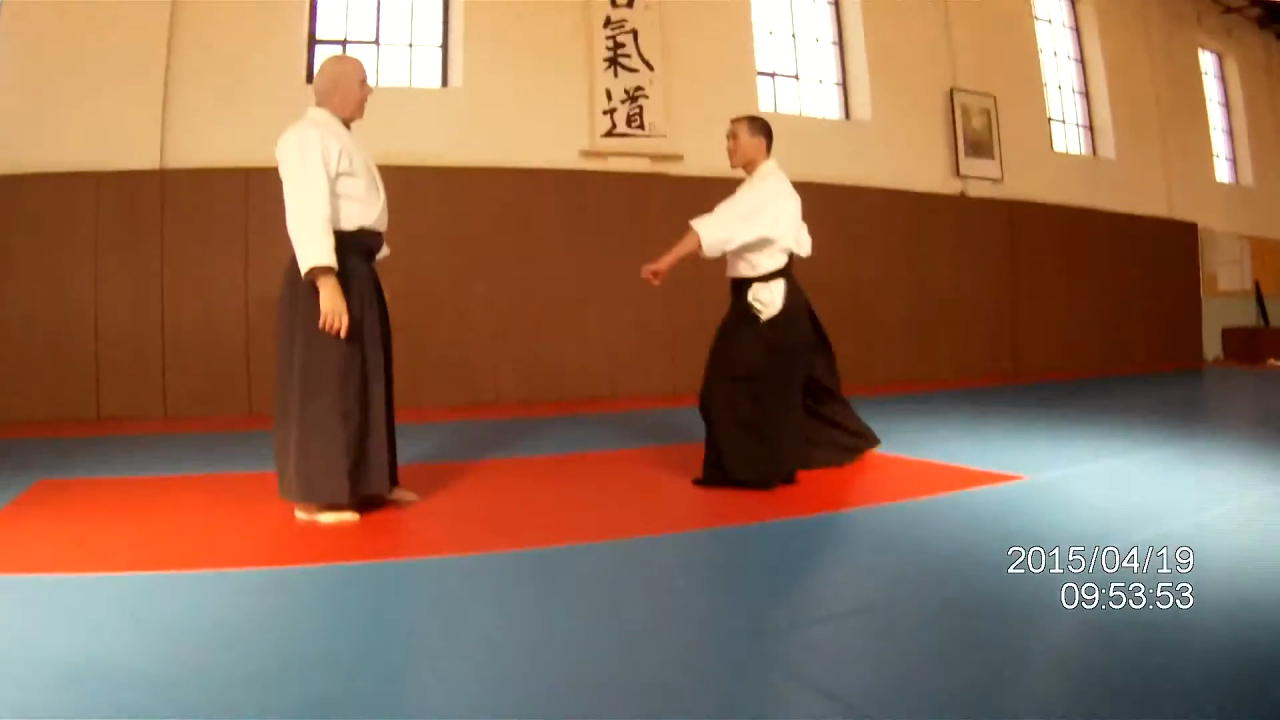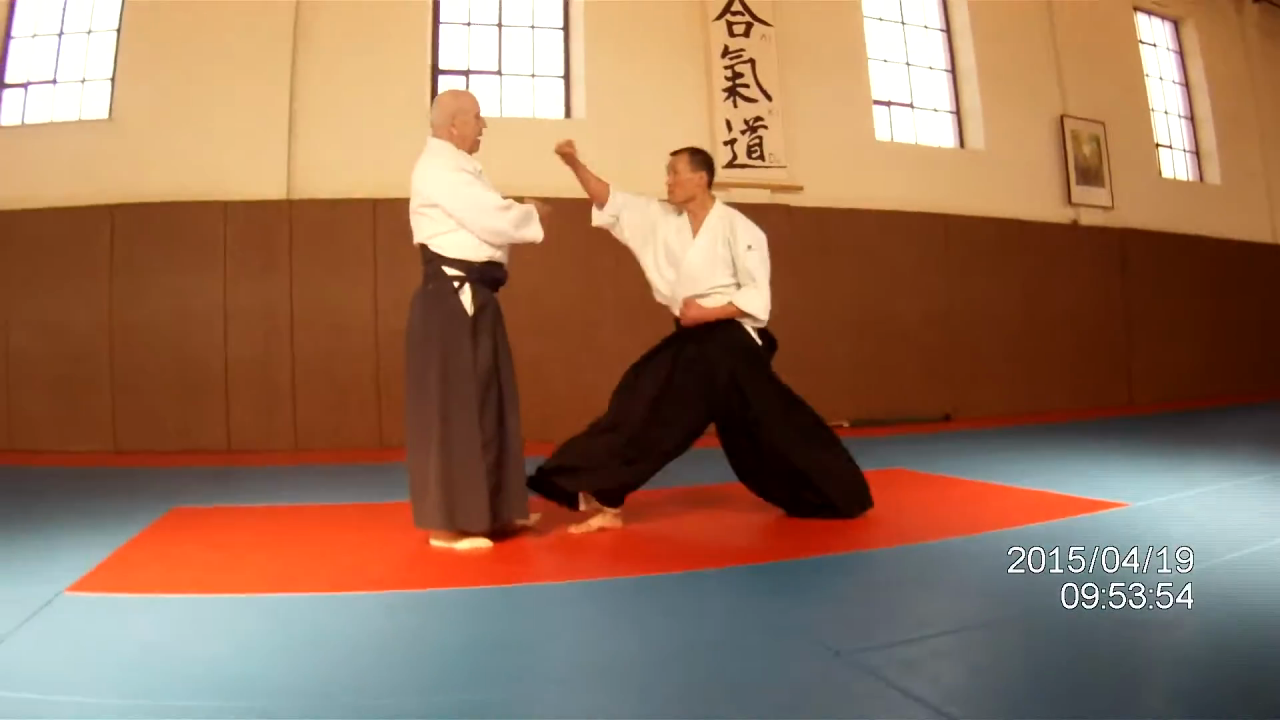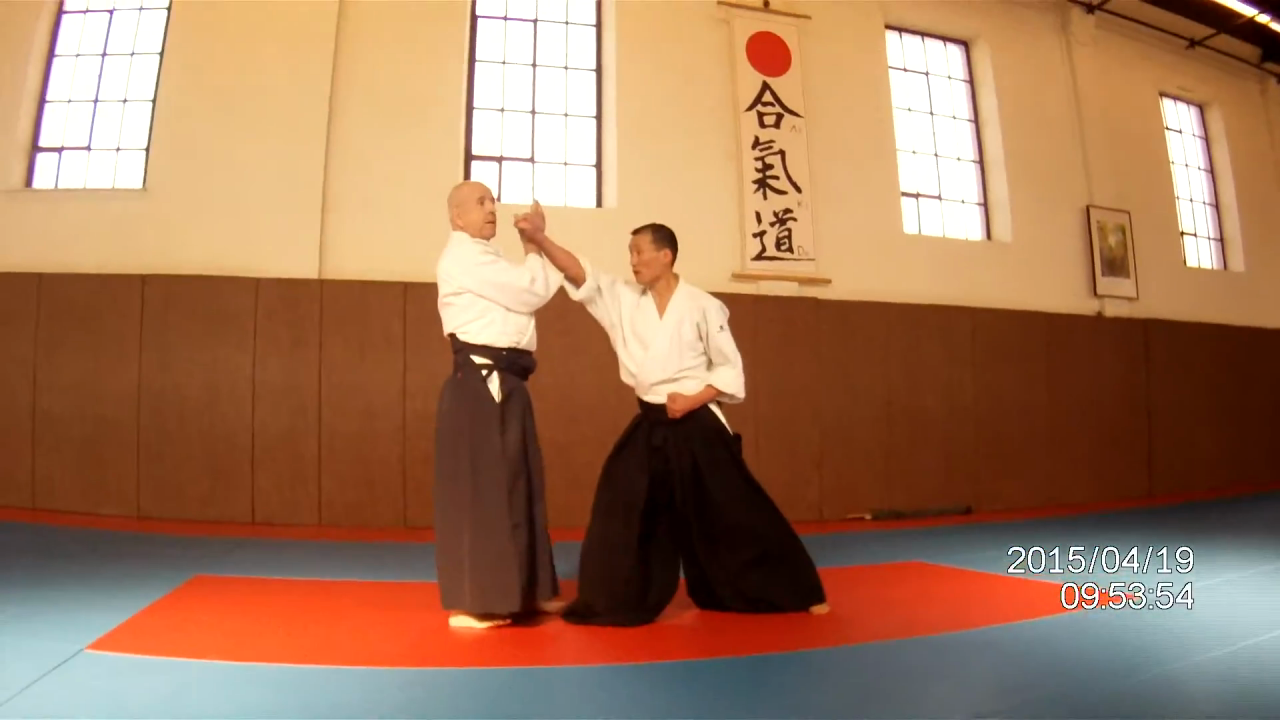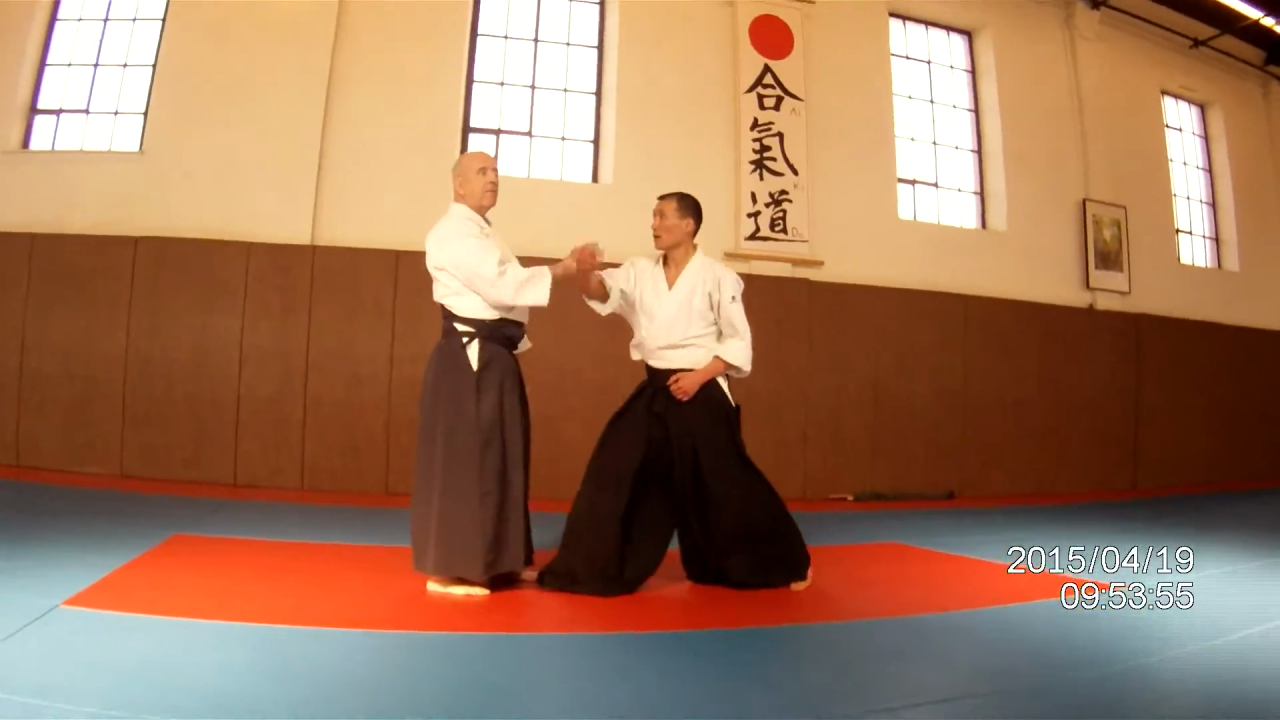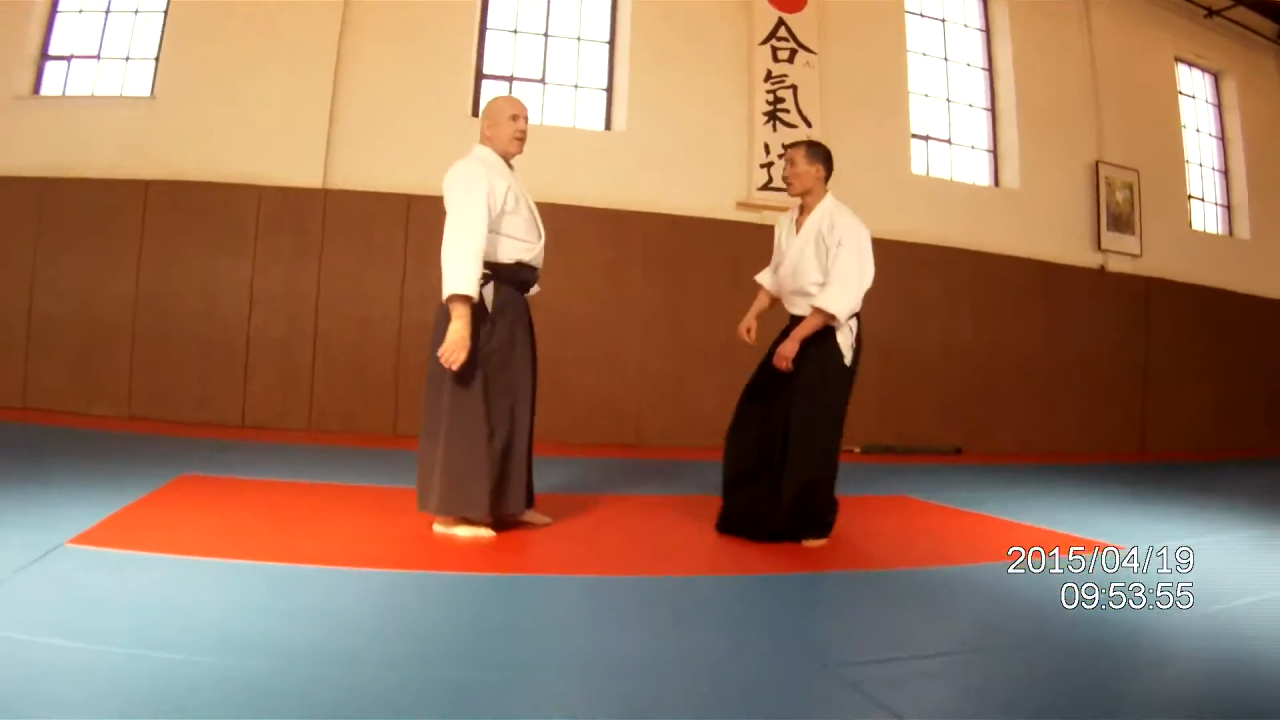
dt=0.5s
person 1, frame 1
left shoulder: (338, 137)
right shoulder: (308, 136)
right elbow: (307, 213)
left wrist: (354, 272)
right wrist: (327, 281)
left hip: (355, 267)
right hip: (326, 271)
left knee: (362, 377)
right knee: (324, 382)
left ankle: (368, 482)
right ankle: (314, 497)
person 1, frame 2
left shoulder: (452, 165)
right shoulder: (440, 167)
left elbow: (484, 220)
right elbow: (495, 221)
left wrist: (524, 215)
right wrist: (534, 213)
left hip: (470, 298)
right hip: (451, 300)
left knee: (486, 404)
right knee: (454, 409)
left ankle: (490, 511)
right ankle: (447, 525)
person 1, frame 3
left shoulder: (480, 257)
right shoulder: (463, 257)
left elbow: (520, 296)
right elbow: (531, 291)
right wrist: (533, 247)
left hip: (499, 386)
right hip: (480, 388)
left knee: (509, 489)
right knee: (481, 491)
left ankle: (516, 594)
right ankle: (468, 605)
person 1, frame 4
left shoulder: (479, 231)
right shoulder: (453, 232)
right elbow: (502, 285)
right wrist: (562, 270)
left hip: (493, 358)
right hip: (468, 360)
left knee: (497, 460)
right knee: (462, 462)
left ankle: (491, 563)
right ankle: (446, 572)
person 1, frame 5
left shoulder: (503, 175)
right shoulder: (475, 173)
right elbow: (463, 244)
right wrist: (459, 318)
left hip: (507, 302)
right hip: (481, 302)
left knee: (506, 404)
right knee: (470, 404)
left ankle: (501, 504)
right ankle: (451, 512)
person 2, frame 1
left shoulder: (767, 188)
right shoulder: (767, 186)
left elbow: (717, 228)
right elbow: (801, 243)
left wrist: (665, 262)
left hip: (764, 300)
right hip: (769, 297)
left knee: (733, 387)
right knee: (803, 383)
left ankle: (754, 467)
right ankle: (849, 443)
person 2, frame 2
left shoulder: (736, 227)
right shoulder: (661, 219)
left elbow: (758, 296)
right elbow: (610, 203)
left wrist: (709, 311)
right wrist: (575, 163)
left hip: (730, 343)
right hip: (688, 342)
left knee: (775, 426)
right knee: (639, 413)
left ankle: (840, 499)
right ankle: (603, 502)
person 2, frame 3
left shoulder: (703, 306)
right shoulder: (623, 299)
left elbow: (730, 370)
right elbow: (581, 275)
left wrist: (693, 400)
right wrist: (539, 239)
left hip: (697, 425)
right hip: (650, 426)
left knee: (736, 513)
right knee: (621, 511)
left ankle: (797, 591)
right ankle: (615, 601)
person 2, frame 4
left shoulder: (717, 277)
right shoulder: (640, 271)
left elbow: (739, 343)
right elbow: (602, 292)
left wrist: (700, 376)
right wrist: (587, 272)
left hip: (701, 394)
right hip: (654, 391)
left knee: (729, 485)
right knee: (615, 475)
left ankle: (786, 564)
right ankle: (593, 571)
person 2, frame 5
left shoulder: (843, 224)
right shoulder: (787, 223)
left elbow: (841, 294)
right elbow: (775, 277)
left wrist: (795, 339)
right wrist: (753, 313)
left hip: (830, 339)
right hip: (797, 333)
left knee: (812, 431)
right knee: (759, 417)
left ankle: (808, 521)
right ankle: (763, 512)
